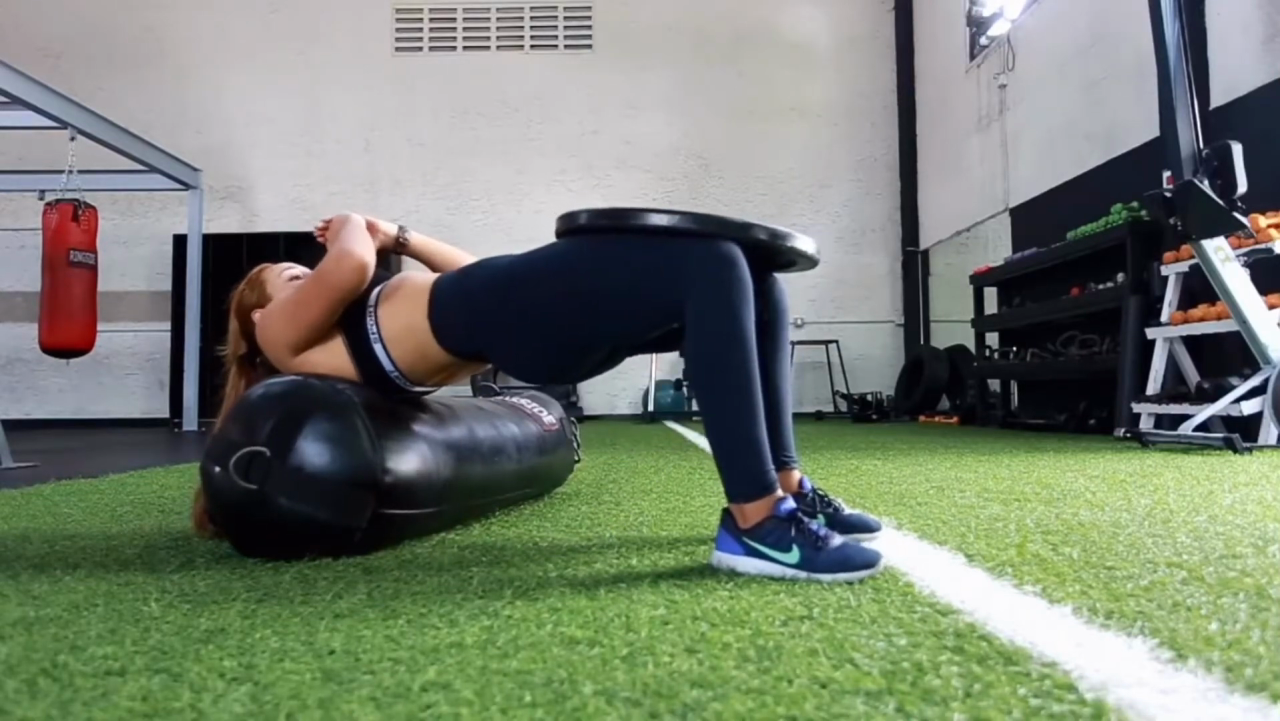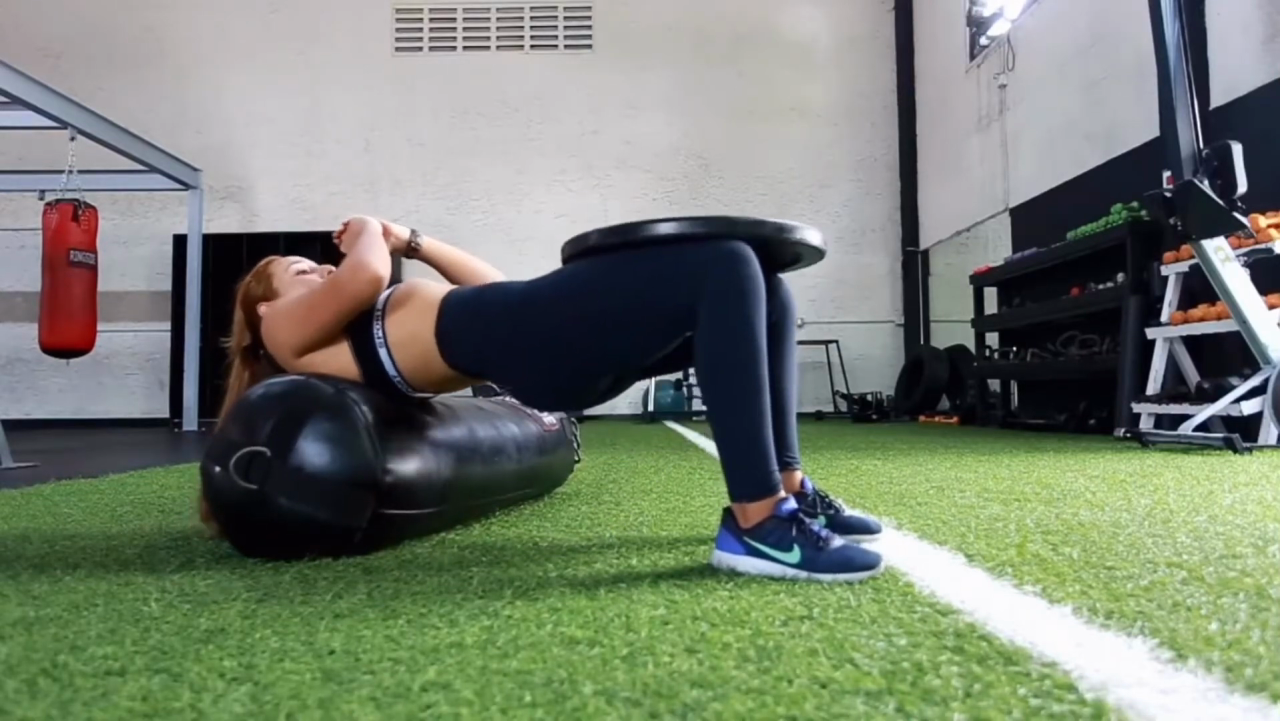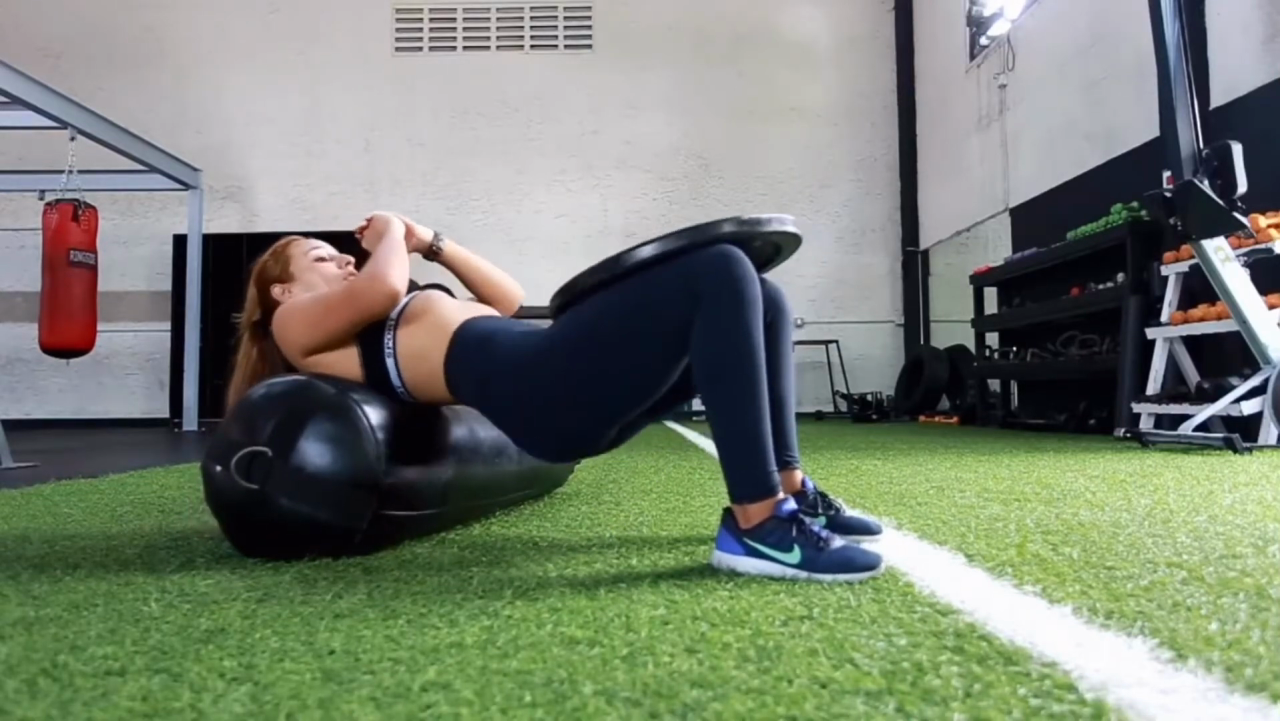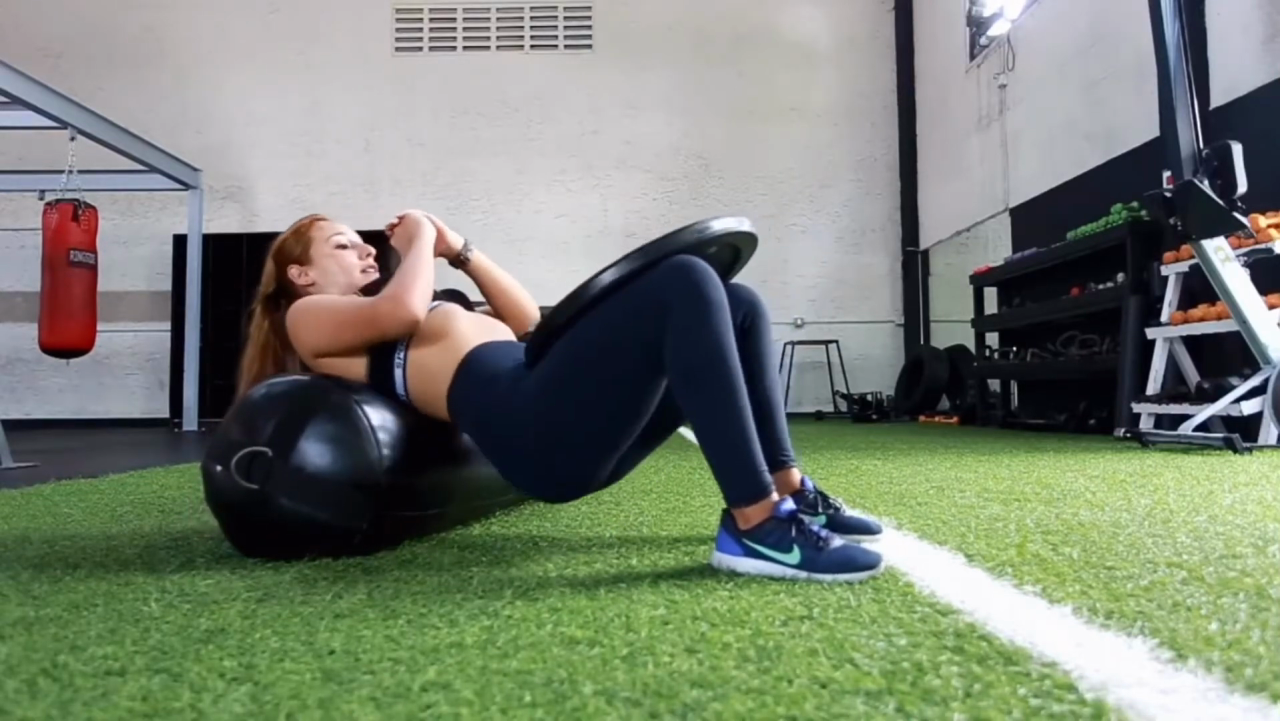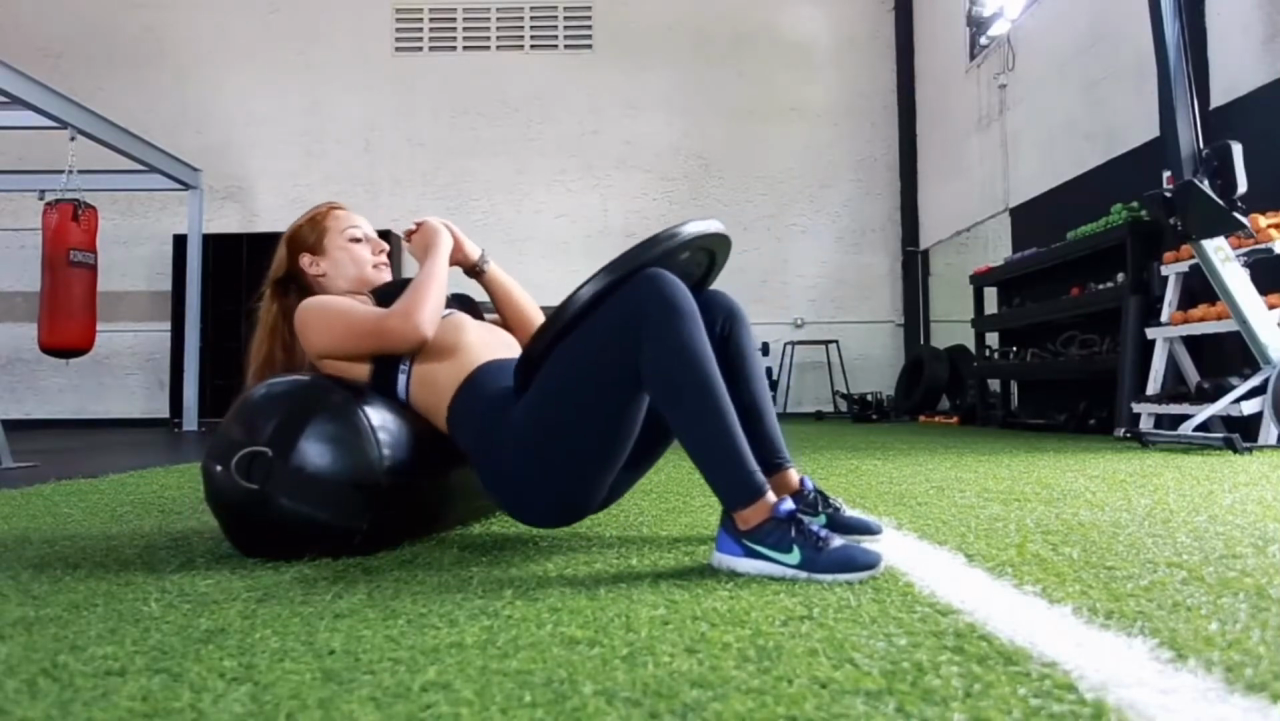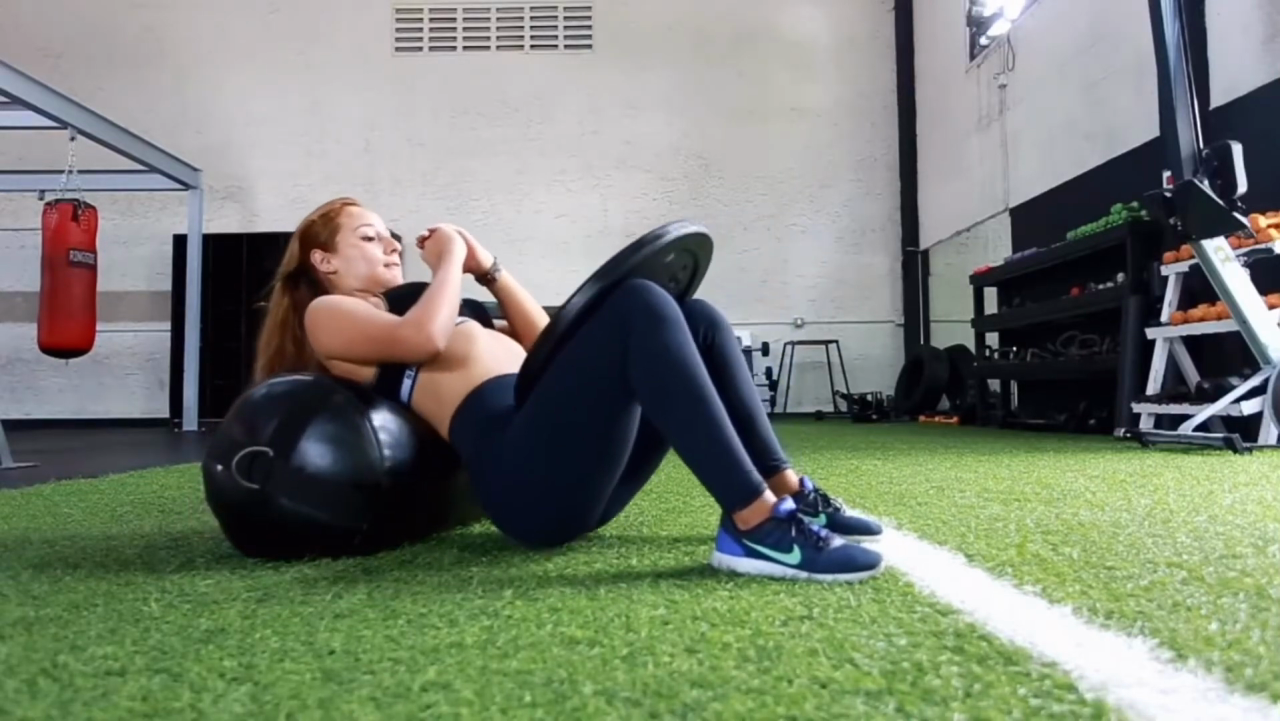
dt=0.2s
person 1, frame 1
left shoulder: (377, 341)
right shoulder: (284, 333)
left elbow: (467, 270)
right elbow: (349, 263)
left wrist: (397, 236)
right wrist: (353, 231)
left hip: (546, 318)
right hip: (518, 313)
left knee: (749, 281)
right knee: (712, 267)
left ankle: (786, 489)
right ankle: (757, 524)
person 1, frame 2
left shoulder: (363, 321)
right shoulder: (290, 331)
left elbow: (488, 283)
right elbow: (365, 276)
left wrist: (407, 240)
right wrist: (367, 242)
left hip: (554, 340)
right hip: (529, 335)
left knee: (760, 288)
right knee: (726, 269)
left ankle: (787, 489)
right ankle: (758, 525)
person 1, frame 3
left shoulder: (371, 326)
right shoulder: (296, 325)
left elbow: (509, 302)
right elbow: (382, 286)
left wrist: (429, 243)
right wrist: (389, 239)
left hip: (559, 367)
right hip: (539, 384)
left knee: (756, 299)
right knee: (720, 276)
left ankle: (789, 490)
right ankle: (759, 525)
person 1, frame 4
left shoulder: (384, 324)
right shoulder: (308, 318)
left elbow: (525, 318)
right elbow: (400, 310)
left wrist: (456, 248)
right wrist: (419, 245)
left hip: (573, 418)
right hip: (537, 423)
left knee: (737, 305)
right knee: (684, 284)
left ankle: (788, 490)
right ankle: (758, 527)
person 1, frame 5
left shoulder: (390, 319)
right shoulder: (316, 316)
left elbow: (531, 333)
right elbow: (412, 328)
left wrist: (473, 259)
right wrist: (436, 252)
left hip: (578, 444)
right hip: (532, 450)
left knee: (715, 312)
right knee: (655, 296)
left ankle: (787, 492)
right ankle: (756, 528)
person 1, frame 6
left shoulder: (402, 315)
right shoulder: (328, 315)
left elbow: (539, 342)
right elbow: (423, 338)
left wrist: (485, 266)
right wrist: (449, 264)
left hip: (583, 462)
right hip: (531, 472)
left knee: (698, 321)
right knee: (640, 307)
left ankle: (788, 494)
right ankle: (757, 527)
